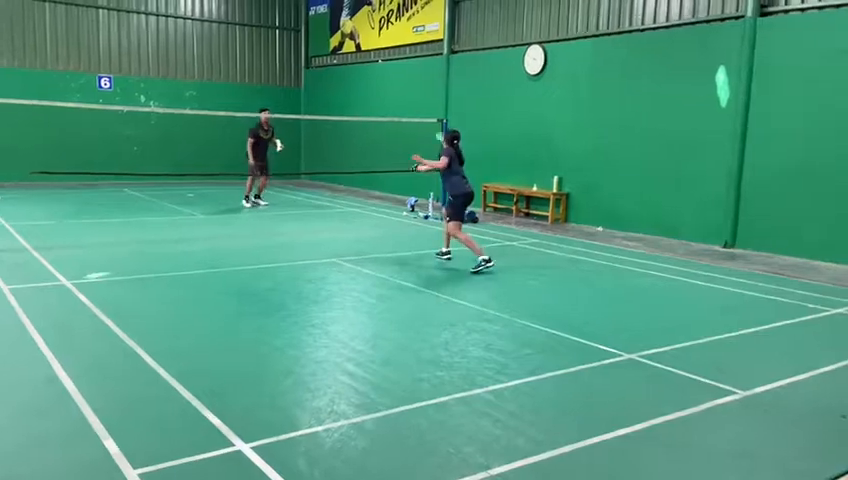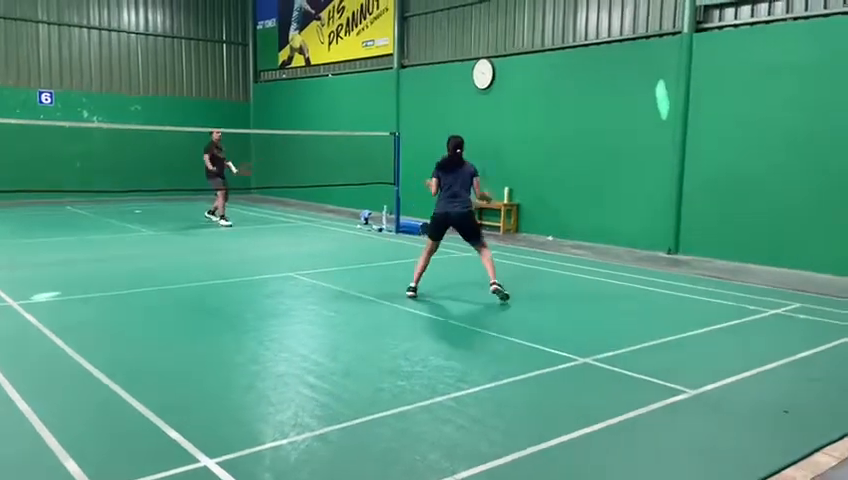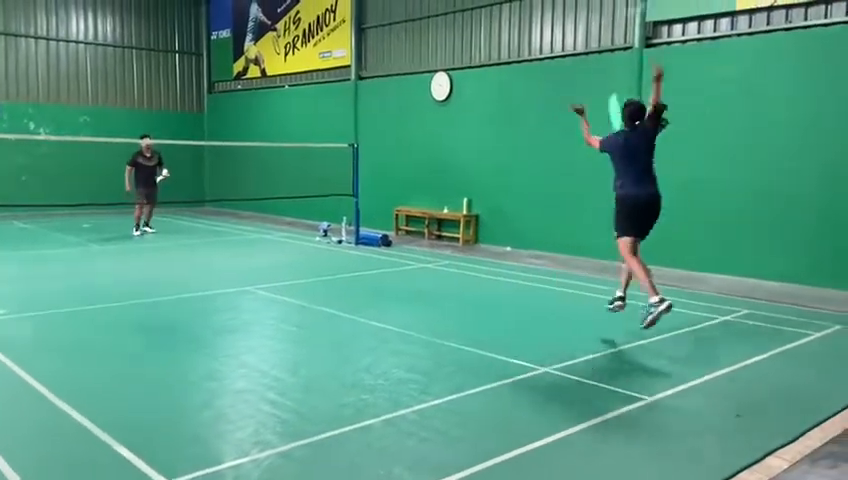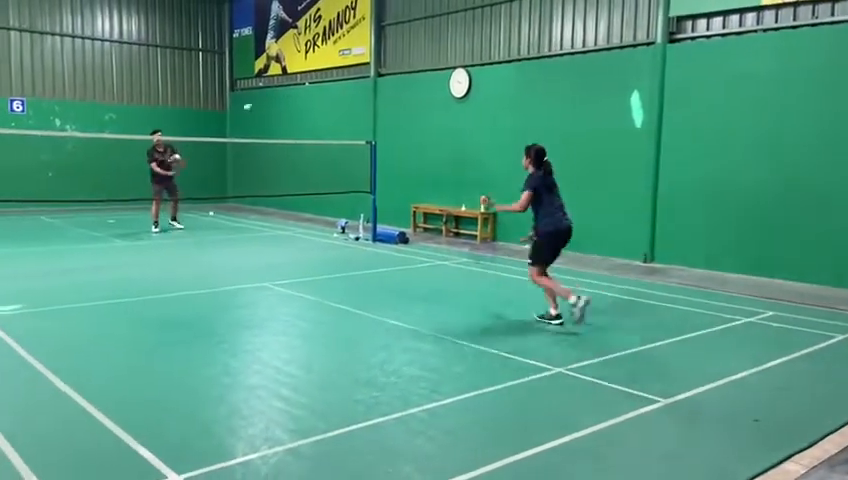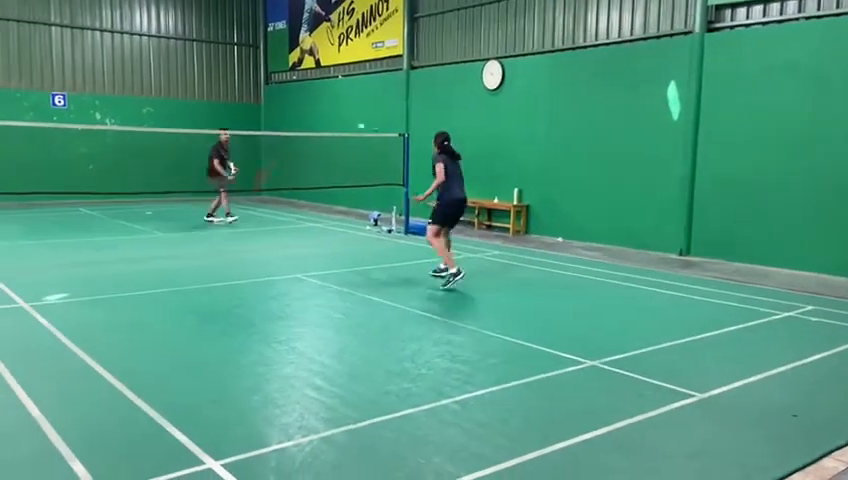
dt=1s
person 1, frame 1
left shoulder: (447, 151)
right shoulder: (456, 154)
left elbow: (441, 165)
right elbow: (439, 168)
left wrist: (422, 161)
right wrist: (419, 168)
left hip: (459, 194)
right hip: (464, 192)
left knee: (455, 231)
right knee: (446, 213)
left ankle: (484, 258)
right ankle: (446, 250)
person 1, frame 2
left shoulder: (441, 165)
right shoulder: (470, 167)
left elbow: (434, 191)
right elbow: (479, 195)
left wrist: (430, 184)
right wrist: (489, 199)
left hip: (442, 214)
right hip: (463, 214)
left knee: (428, 251)
right knee: (483, 250)
left ankle: (412, 287)
right ankle: (494, 284)
person 1, frame 3
left shoulder: (616, 139)
right shoulder: (649, 131)
left elbow: (591, 141)
right elbow: (655, 108)
left wrist: (582, 117)
right wrist: (657, 81)
left hip: (629, 200)
right hip: (652, 200)
left knee: (627, 253)
right knee: (632, 247)
left ankle: (657, 300)
right ankle: (621, 294)
person 1, frame 4
left shoulder: (533, 178)
right shoulder: (546, 176)
left elbow: (521, 207)
left wrist: (498, 207)
right wrist: (537, 230)
left hip: (549, 231)
right hip: (562, 228)
left knee: (535, 276)
right knee: (539, 270)
left ankle: (576, 299)
right ankle: (554, 312)
person 1, frame 5
left shoulder: (439, 157)
right shoulder: (453, 158)
left elbow: (441, 178)
left wrist: (424, 196)
right wrist: (438, 202)
left hip: (449, 200)
right hip: (460, 200)
left knee: (432, 236)
right knee: (444, 231)
left ankle: (453, 271)
right ankle: (444, 266)
